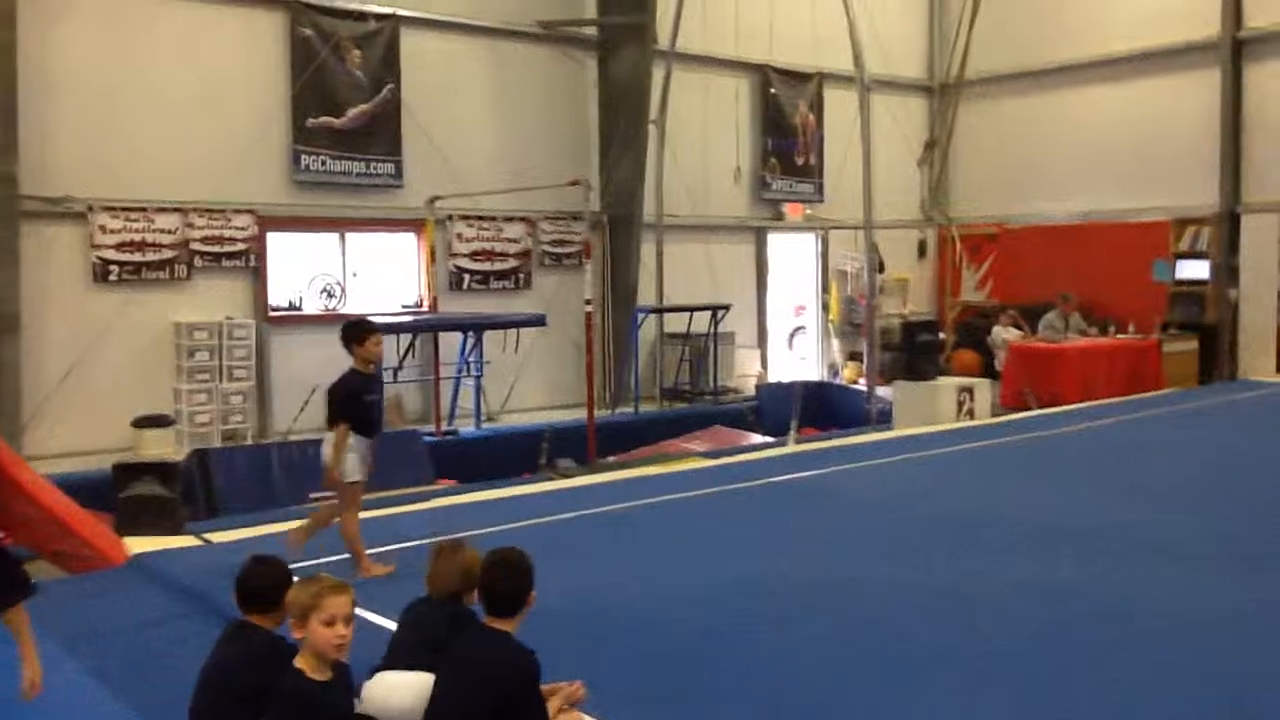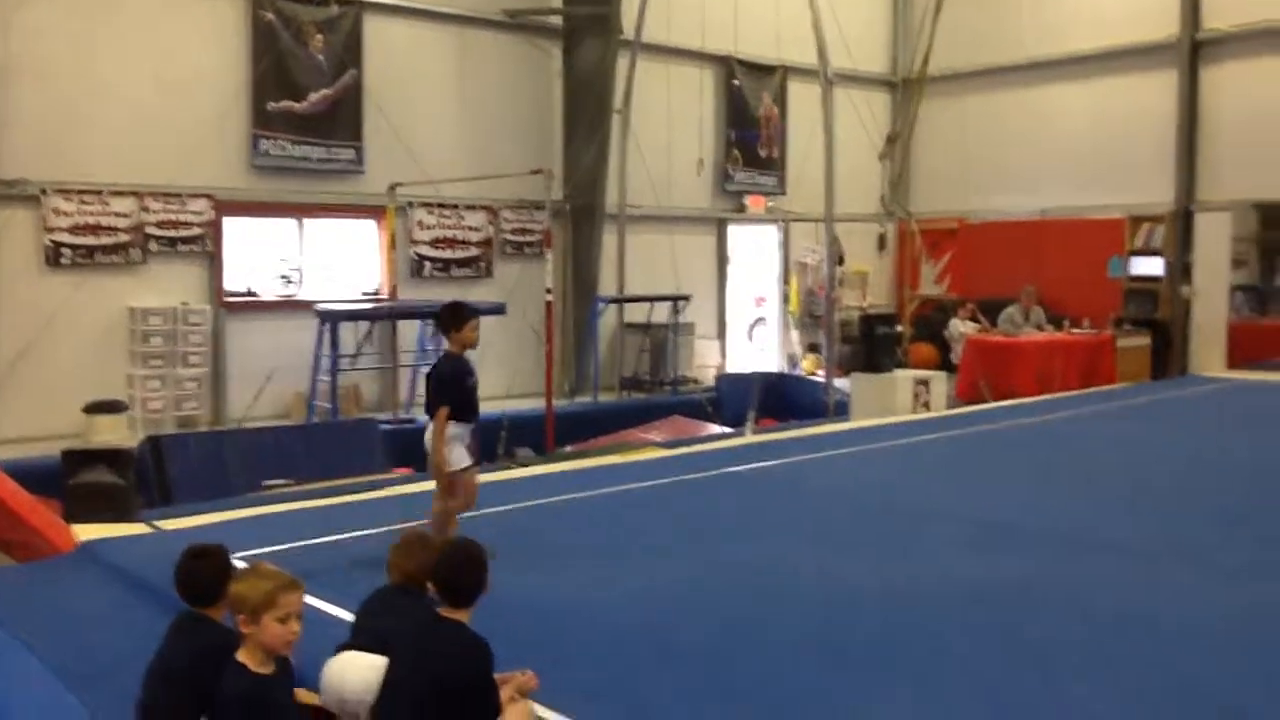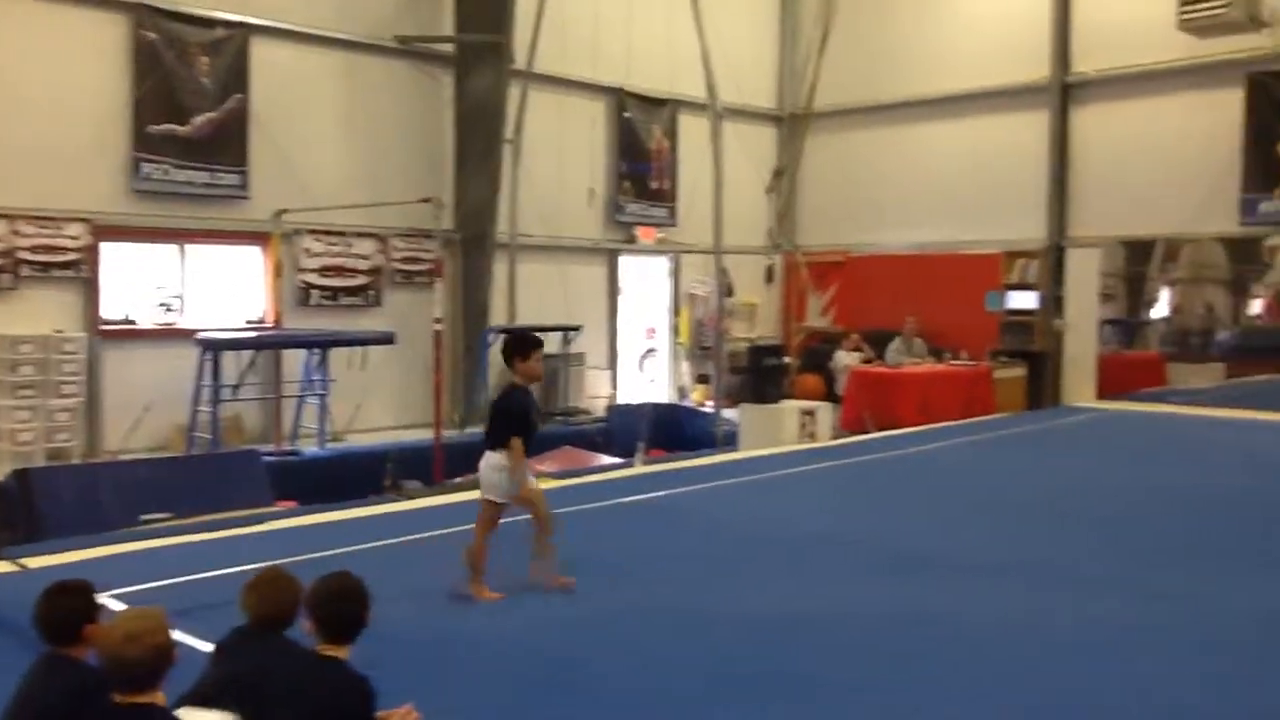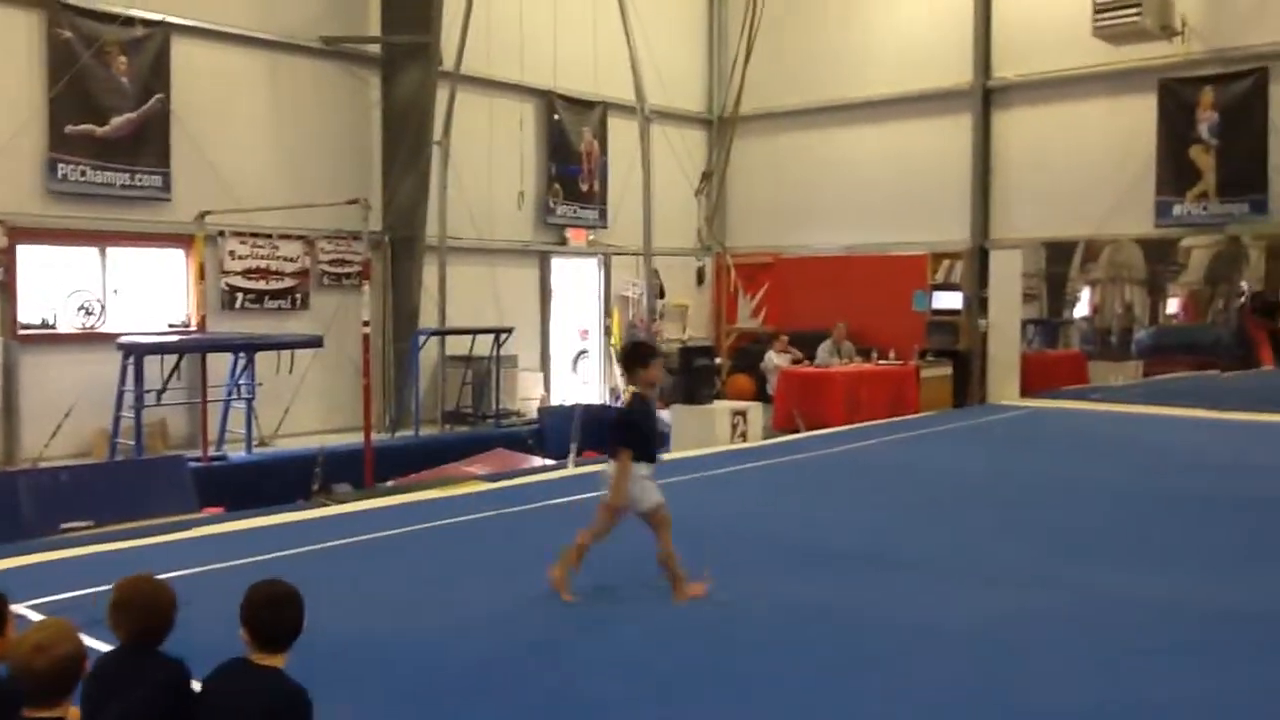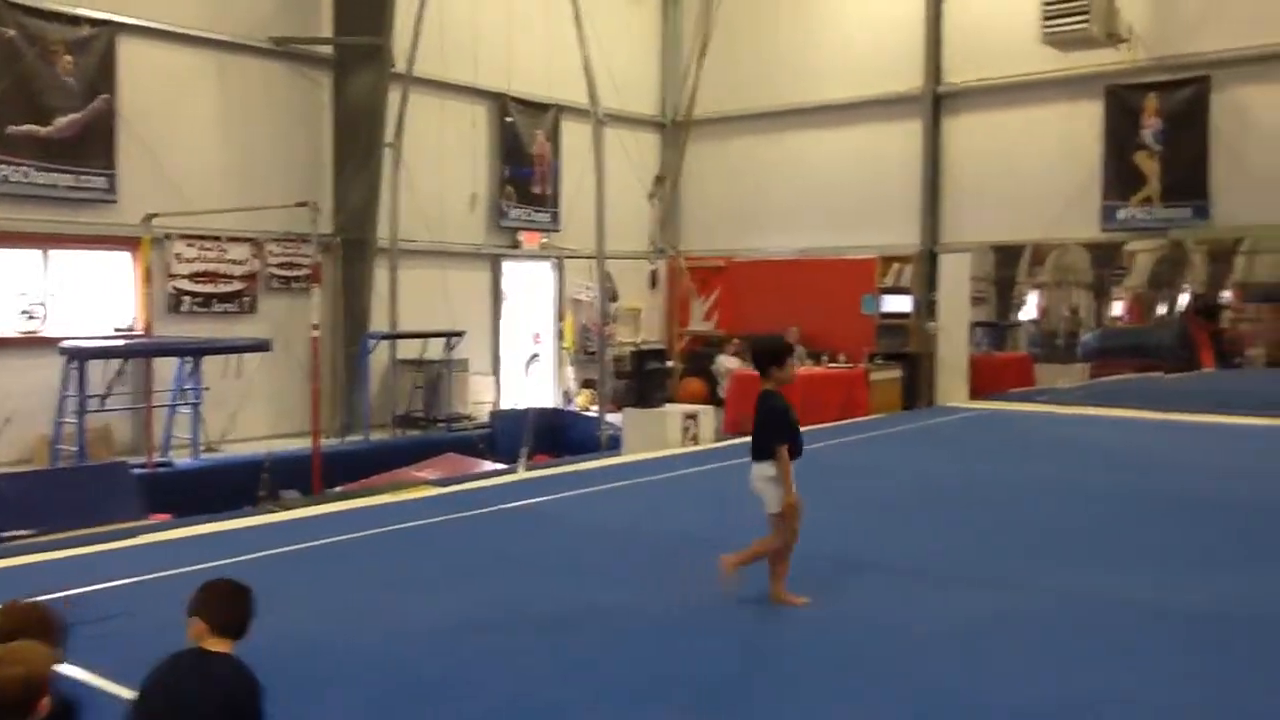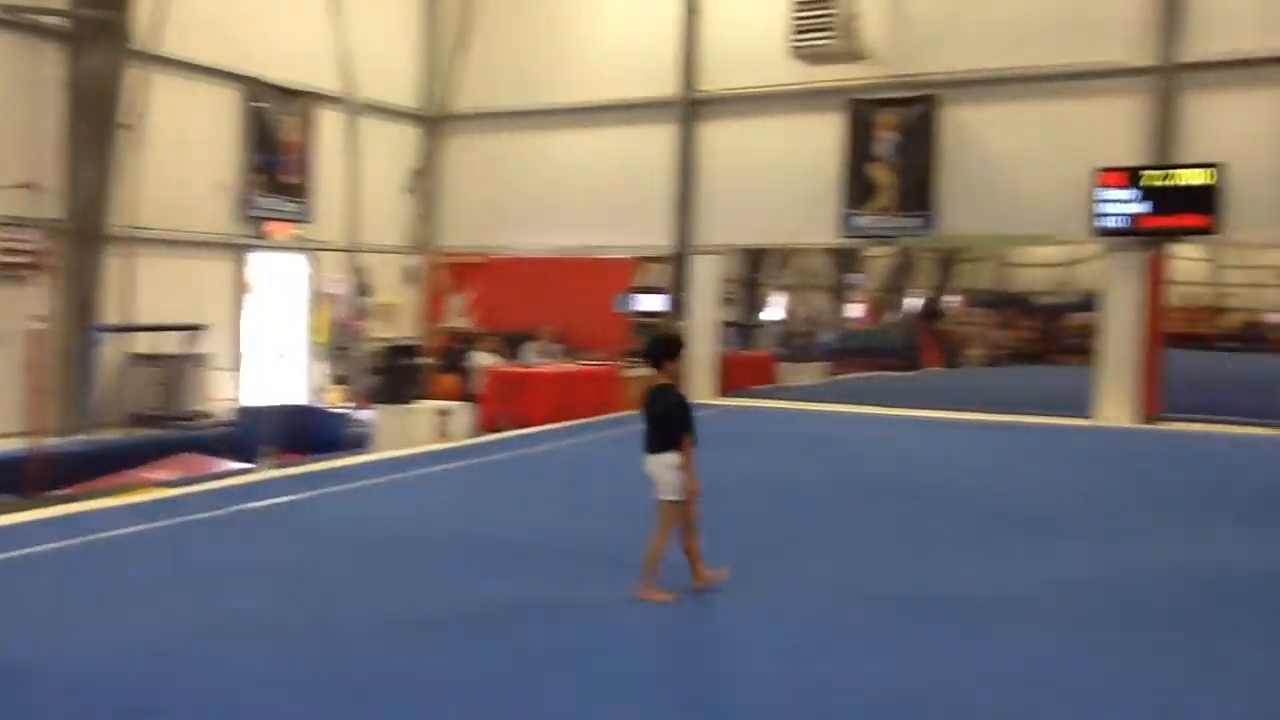
dt=0.5s
person 1, frame 1
left shoulder: (374, 378)
right shoulder: (348, 385)
right elbow: (342, 427)
left wrist: (368, 455)
right wrist: (335, 466)
left hip: (359, 447)
right hip: (343, 448)
left knee: (345, 505)
right knee: (349, 507)
left ankle: (302, 534)
right ankle: (363, 564)
person 1, frame 2
left shoulder: (461, 364)
right shoulder: (446, 369)
right elbow: (441, 413)
left wrist: (466, 441)
right wrist: (438, 452)
left hip: (458, 433)
right hip: (447, 436)
left knee: (446, 495)
right knee: (467, 495)
person 1, frame 3
left shoulder: (523, 395)
right shoulder: (513, 400)
right elbow: (515, 444)
right wrist: (524, 483)
left hip: (513, 466)
right hip: (500, 465)
left knee: (544, 517)
right knee: (486, 527)
left ankle: (543, 570)
right ankle: (476, 585)
person 1, frame 4
left shoulder: (643, 403)
right shoulder: (637, 410)
right elbow: (625, 453)
right wrist: (618, 492)
left hip: (632, 474)
right hip: (633, 476)
left knee: (598, 530)
right knee: (663, 528)
left ankle: (560, 573)
right ankle: (680, 586)
person 1, frame 5
left shoulder: (767, 399)
right shoulder: (776, 405)
right elbow: (781, 452)
right wrist: (789, 492)
left hip: (773, 473)
right hip: (773, 476)
left knee: (787, 535)
right knee: (783, 538)
left ankle: (779, 590)
right ankle: (733, 561)
person 1, frame 6
left shoulder: (652, 394)
right shoulder: (675, 399)
right elbow: (685, 441)
right wrist: (692, 478)
left hip: (656, 459)
right hip: (669, 463)
left knee: (688, 521)
right knee: (665, 528)
left ankle: (700, 573)
right ankle: (646, 587)
